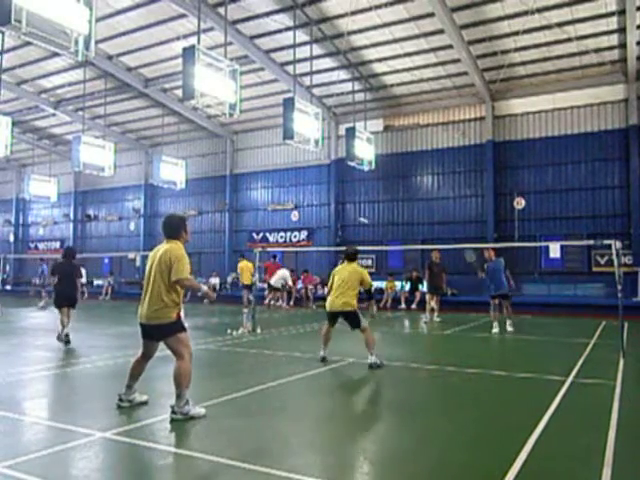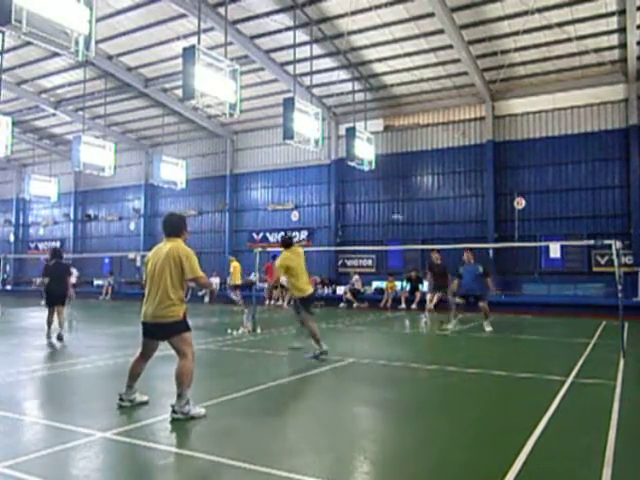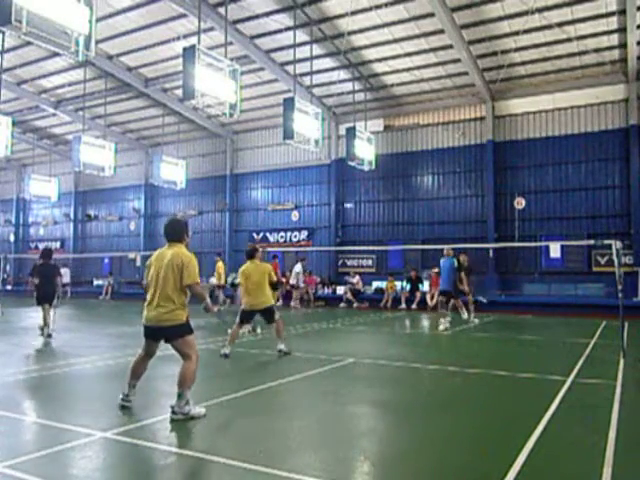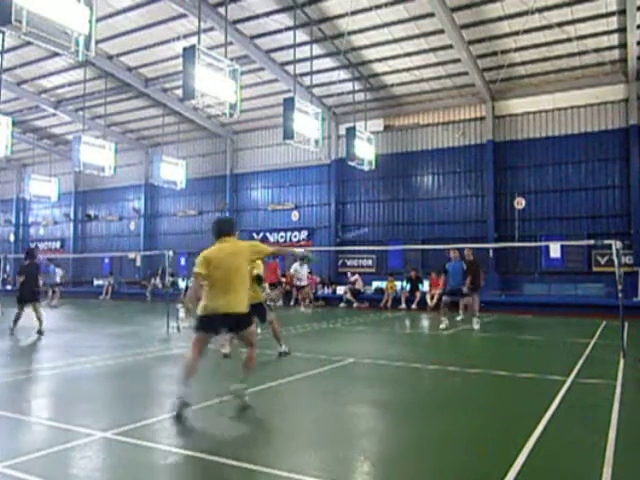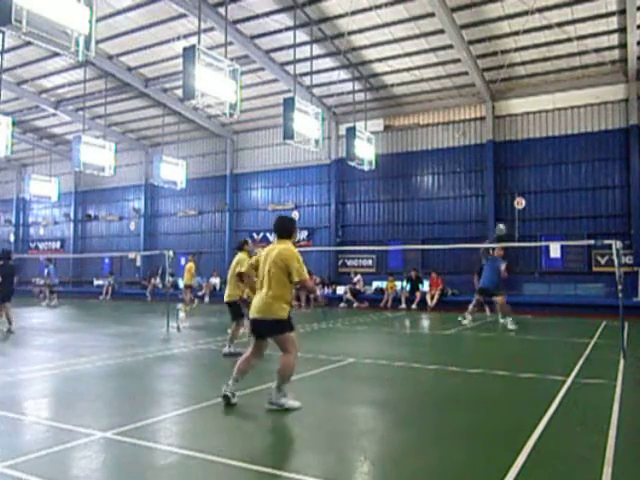
dt=0.5s
person 1, frame 1
left shoulder: (158, 250)
right shoulder: (177, 251)
right elbow: (183, 281)
right wrist: (203, 289)
left hip: (147, 313)
right hip: (166, 314)
left knee: (146, 355)
right knee: (184, 356)
left ankle: (127, 395)
right ankle: (181, 406)
person 1, frame 2
left shoulder: (154, 251)
right shoulder: (183, 251)
right elbow: (200, 280)
right wrist: (211, 286)
left hip: (149, 313)
right hip: (171, 314)
left knee: (145, 355)
right knee: (187, 355)
left ankle: (128, 395)
right ankle: (182, 406)
person 1, frame 3
left shoulder: (156, 256)
right shoulder: (186, 256)
left elbow: (146, 285)
right elbow: (194, 288)
right wrist: (207, 301)
left hip: (151, 317)
right hip: (174, 318)
left knee: (145, 354)
right knee: (191, 357)
left ankle: (128, 394)
right ankle: (181, 406)
person 1, frame 4
left shoulder: (206, 255)
right shoulder: (246, 247)
left elbow: (197, 282)
right elbow: (274, 251)
left wrist: (192, 300)
right wrist: (291, 251)
left hip: (209, 310)
right hip: (237, 309)
left knee: (196, 352)
right knee: (251, 346)
left ankle: (184, 397)
right ankle: (241, 386)
person 1, frame 5
left shoulder: (266, 251)
right shoulder: (291, 253)
left elbow: (246, 273)
right elbow: (305, 284)
left hip: (258, 310)
right hip: (276, 311)
left knee: (254, 352)
right knee: (290, 352)
left ankle: (231, 387)
right ankle: (278, 397)
